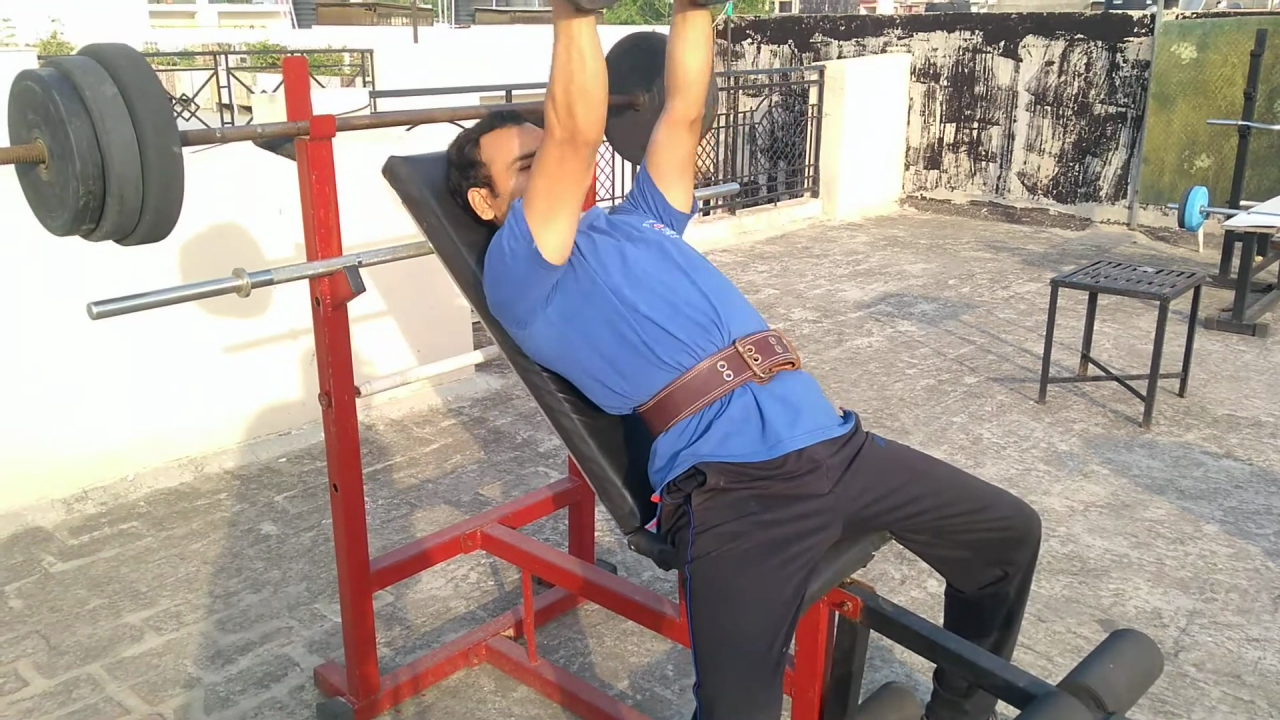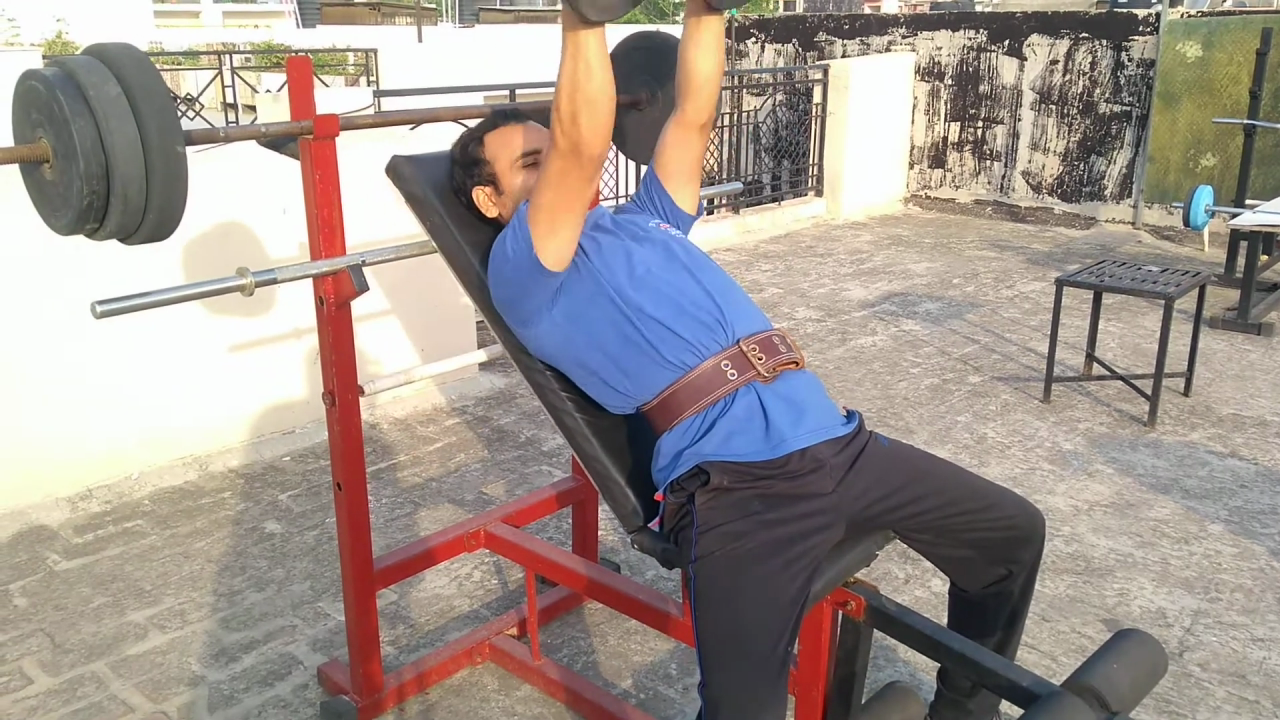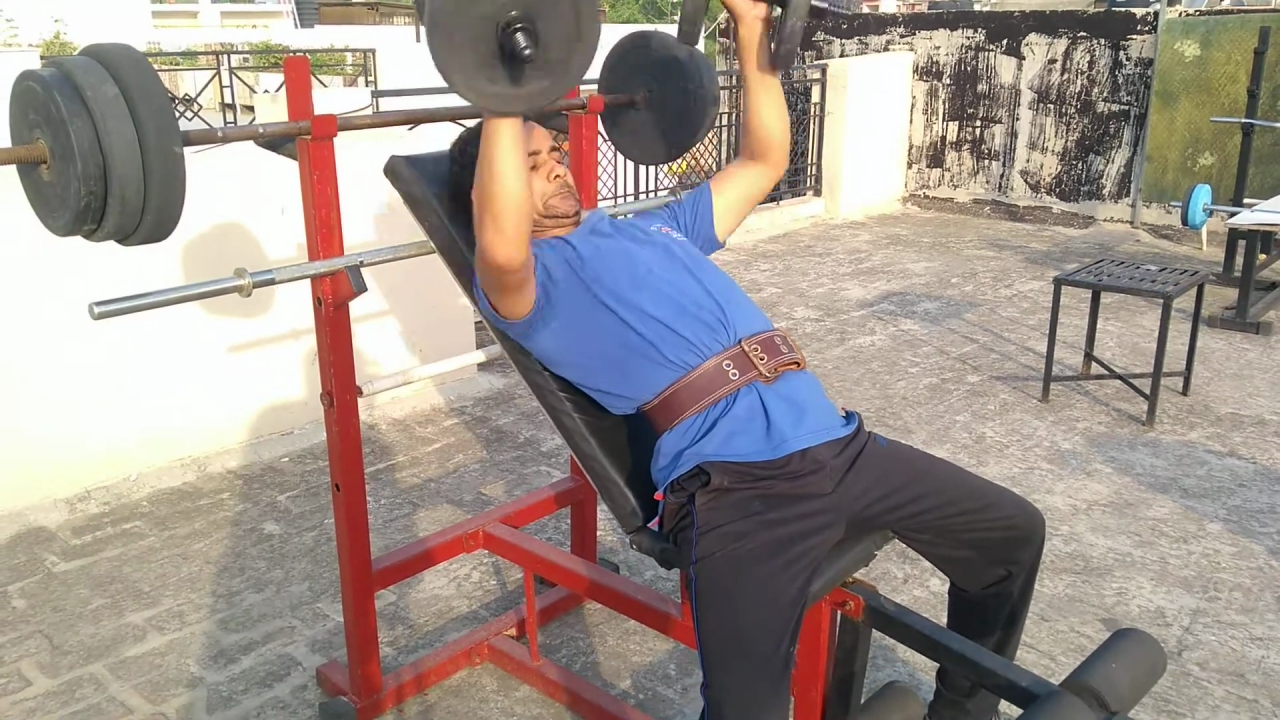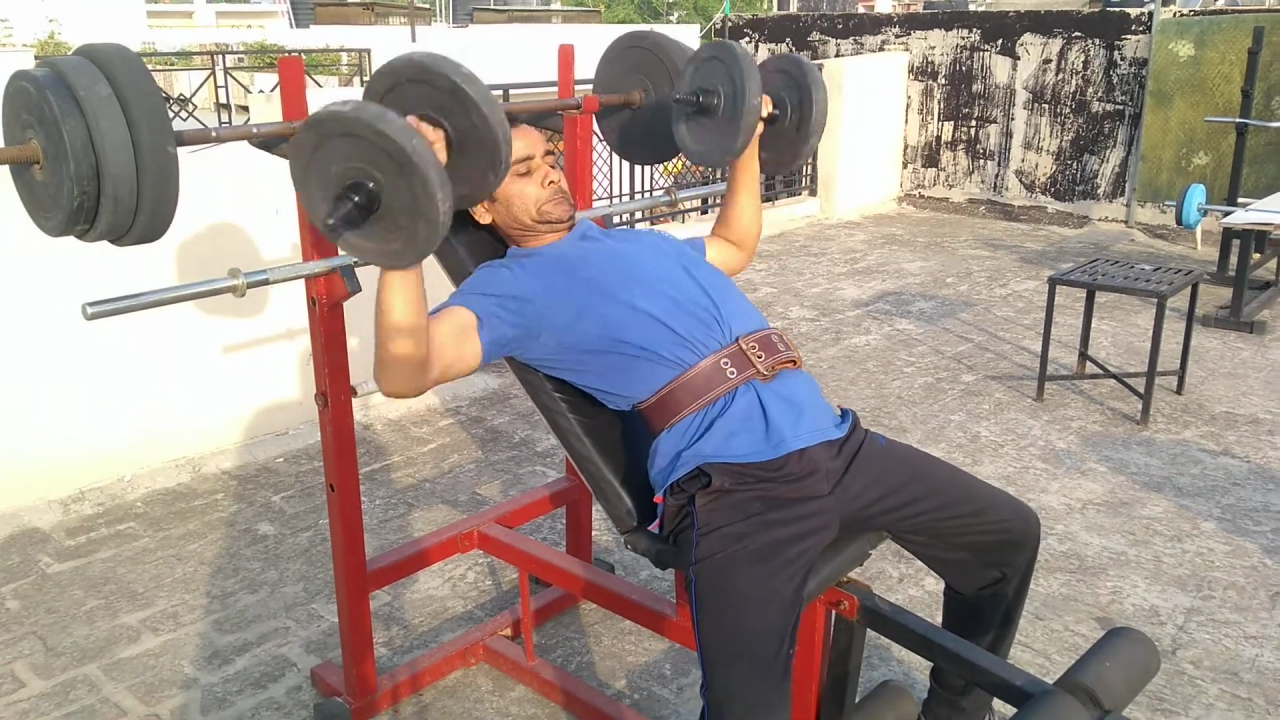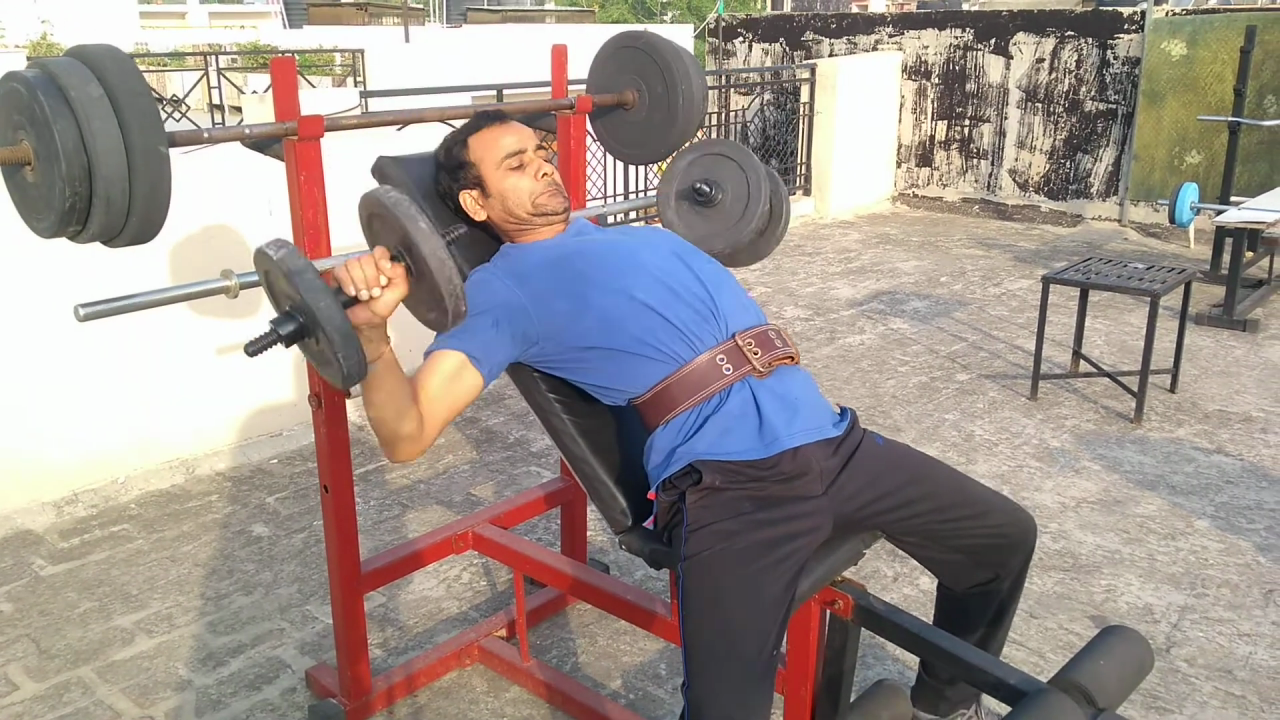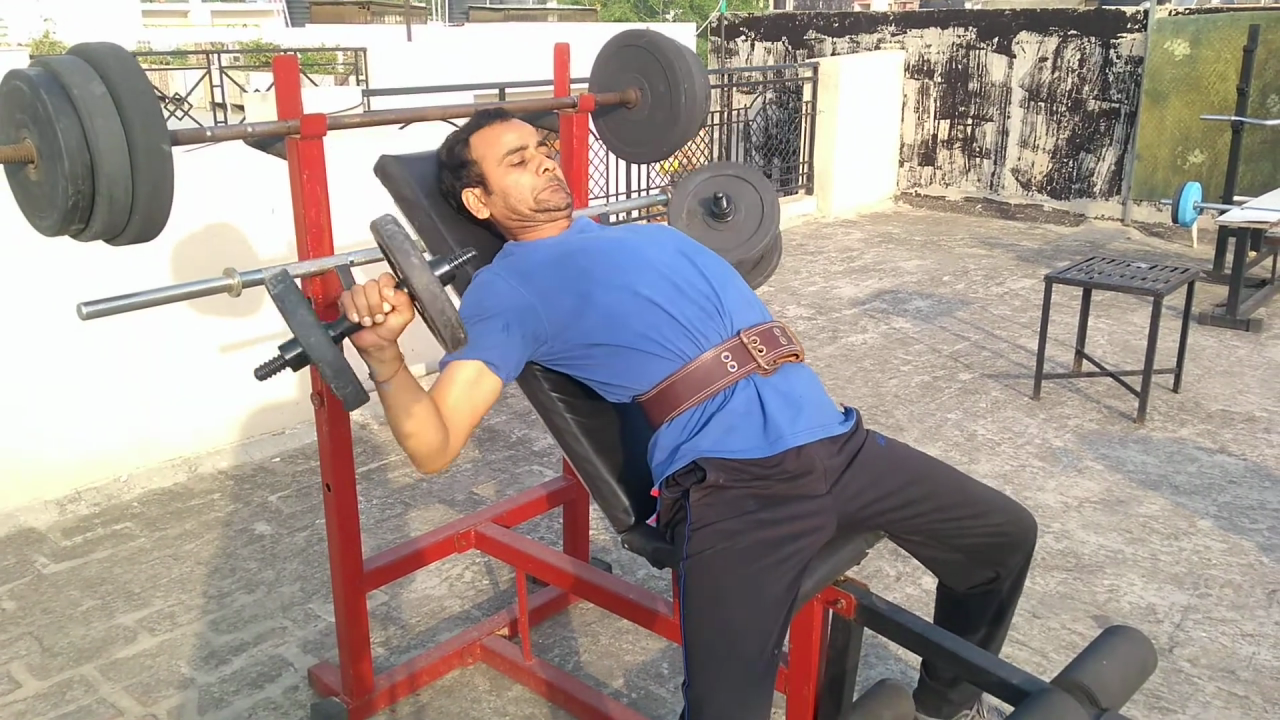
dt=0.2s
person 1, frame 1
left shoulder: (638, 223)
right shoulder: (519, 271)
left elbow: (682, 114)
right elbow: (577, 135)
left hip: (828, 439)
right hip: (732, 484)
left knee: (1011, 532)
person 1, frame 2
left shoulder: (640, 223)
right shoulder: (524, 268)
left elbow: (692, 115)
right elbow: (586, 140)
left hip: (833, 438)
right hip: (736, 483)
left knee: (1014, 532)
person 1, frame 3
left shoulder: (646, 231)
right shoulder: (531, 272)
left elbow: (764, 163)
right elbow: (504, 259)
right wrist: (504, 106)
left hip: (835, 440)
right hip: (739, 483)
left knee: (1013, 532)
person 1, frame 4
left shoulder: (633, 237)
right shoulder: (510, 286)
left elbow: (739, 244)
right elbow: (405, 371)
left wrist: (744, 142)
left hip: (832, 441)
right hip: (733, 484)
left knee: (1009, 535)
person 1, frame 5
left shoulder: (628, 236)
right shoulder: (502, 287)
right elbow: (406, 435)
right wrist: (370, 327)
left hip: (829, 438)
right hip: (727, 480)
left knee: (1004, 536)
person 1, frame 6
left shoulder: (635, 233)
right shoulder: (506, 287)
right elbow: (432, 446)
left wrist: (721, 244)
right wrist: (381, 350)
left hip: (834, 437)
right hip: (732, 477)
left knee: (1005, 536)
